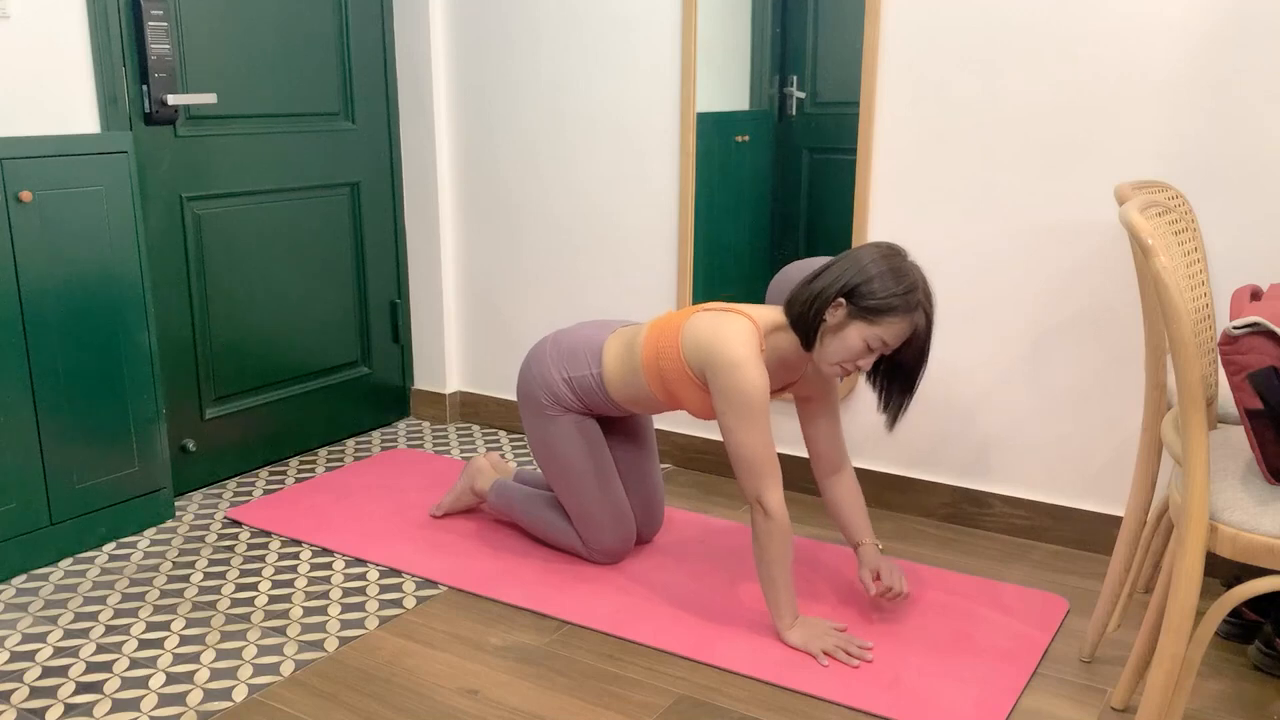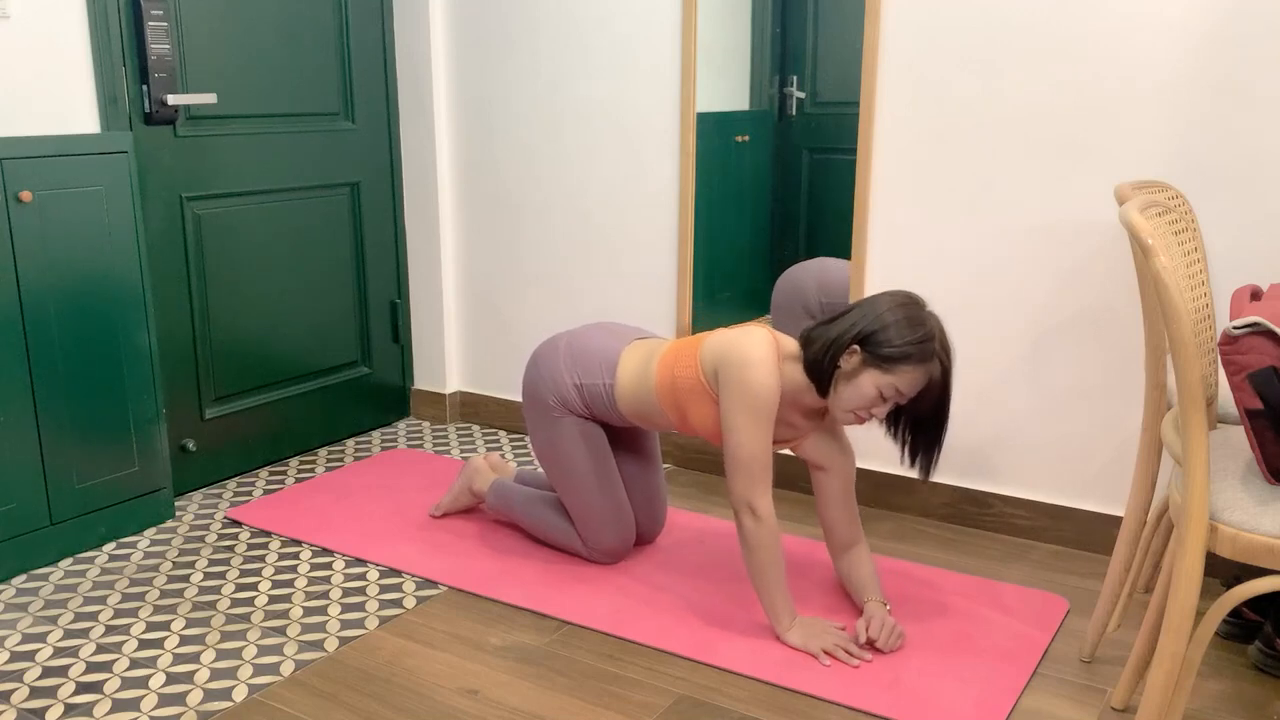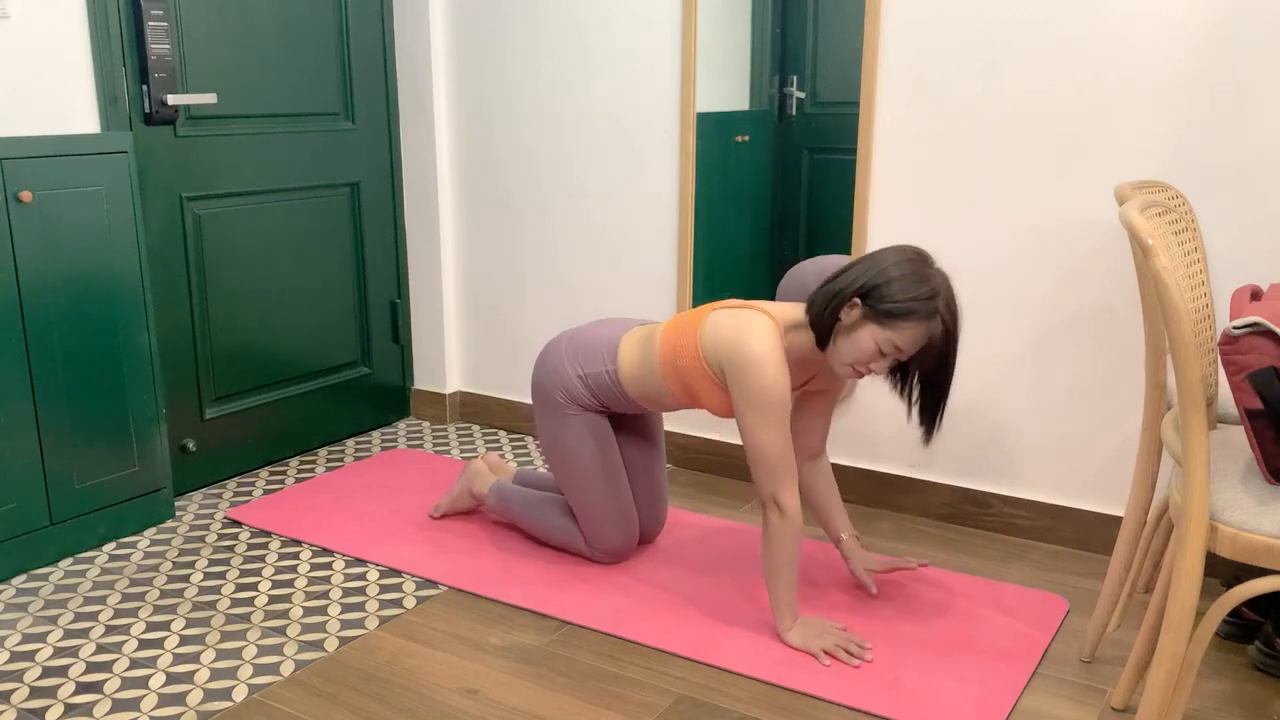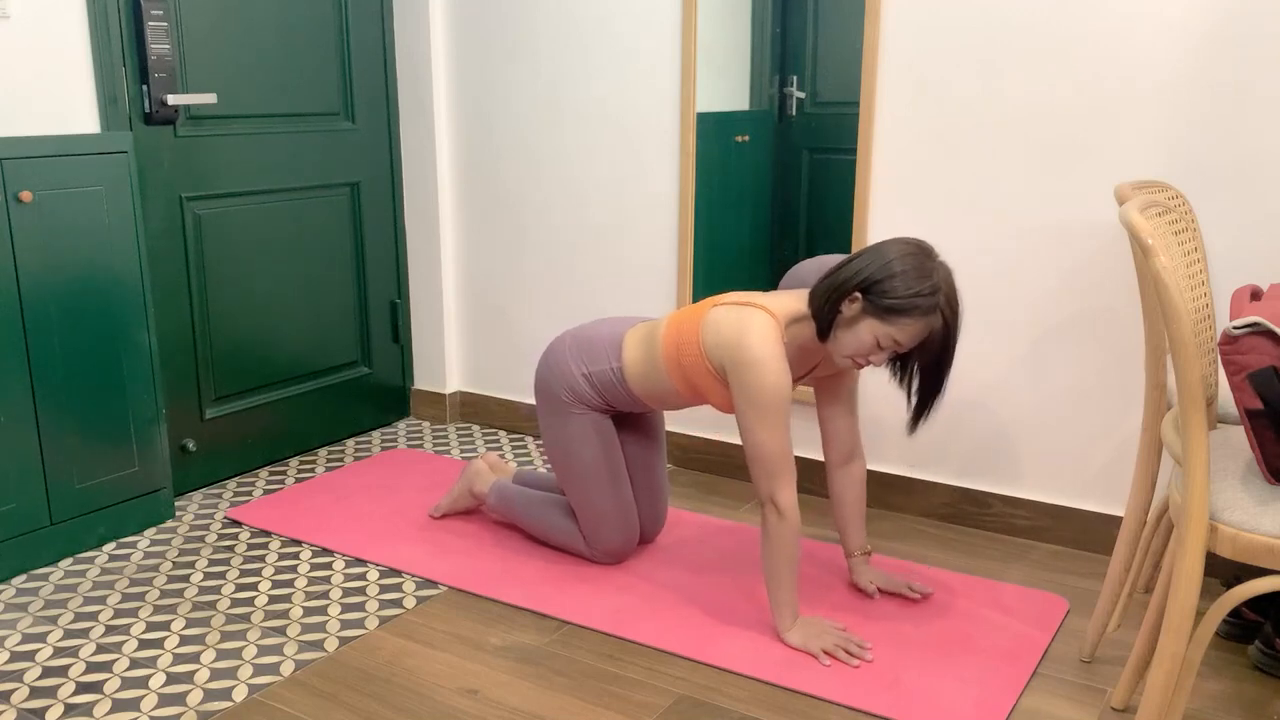
dt=1s
person 1, frame 1
left shoulder: (812, 367)
right shoulder: (738, 351)
left elbow: (834, 469)
right elbow: (765, 502)
left wrist: (868, 549)
right wrist: (789, 623)
left hip: (612, 377)
right hip: (558, 382)
left knee: (645, 528)
right knee: (609, 543)
left ankle: (508, 473)
right ankle: (486, 483)
person 1, frame 2
left shoulder: (823, 437)
right shoulder: (755, 363)
left elbow: (848, 546)
right elbow: (752, 509)
left wrist: (874, 604)
right wrist: (787, 624)
left hip: (616, 368)
right hip: (563, 380)
left knee: (645, 530)
right knee: (608, 544)
left ankle: (504, 473)
right ankle: (484, 484)
person 1, frame 3
left shoulder: (829, 357)
right shoulder: (759, 353)
left elbow: (808, 459)
right elbow: (780, 502)
left wrist: (850, 546)
right wrist: (789, 623)
left hip: (624, 372)
right hip: (571, 378)
left knee: (646, 528)
right knee: (611, 543)
left ankle: (505, 473)
right ankle: (484, 486)
person 1, frame 4
left shoulder: (834, 337)
right shoulder: (760, 347)
left elbow: (845, 458)
right elbow: (778, 500)
left wrist: (859, 561)
right wrist: (789, 623)
left hip: (629, 377)
right hip: (575, 378)
left knee: (646, 529)
right knee: (611, 544)
left ankle: (503, 473)
right ankle: (483, 486)
